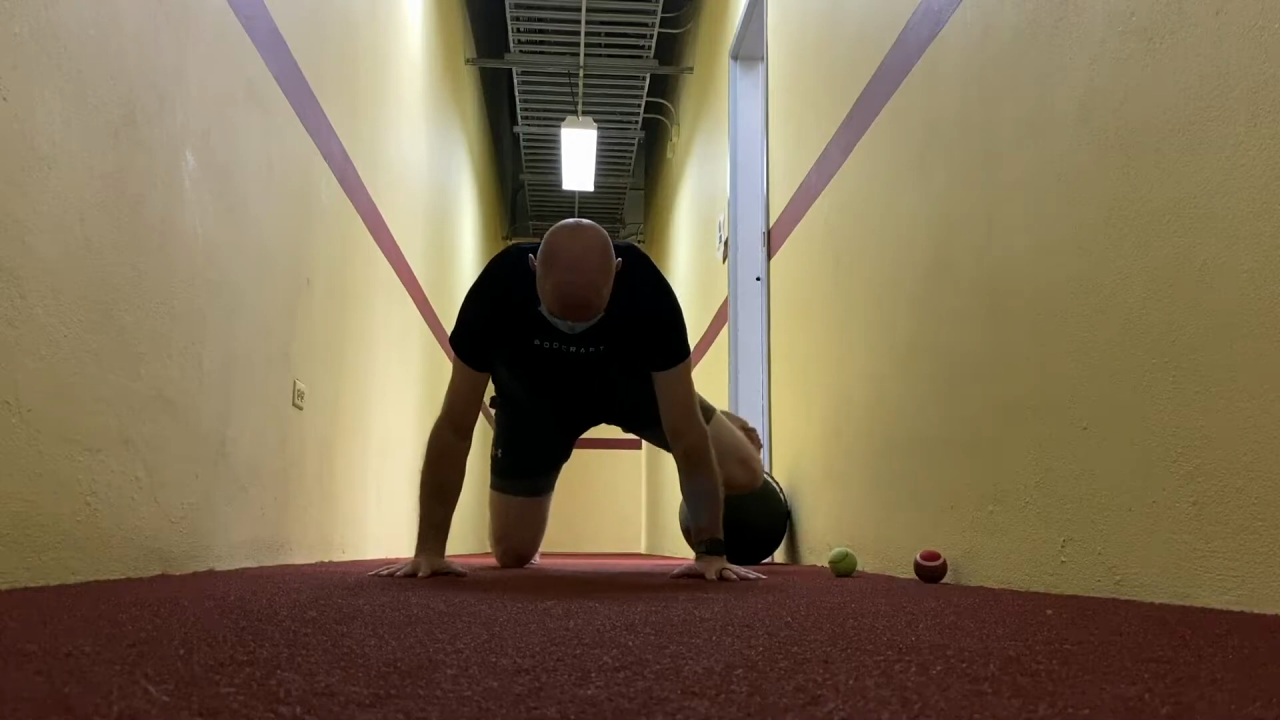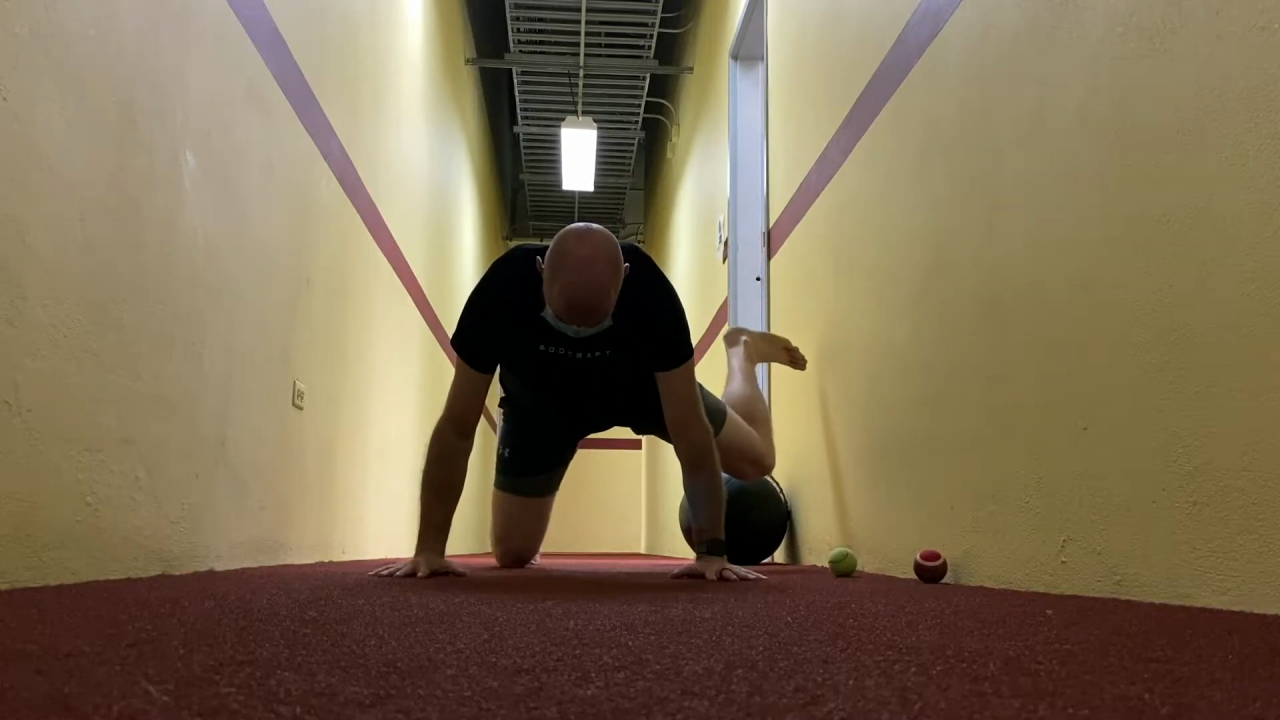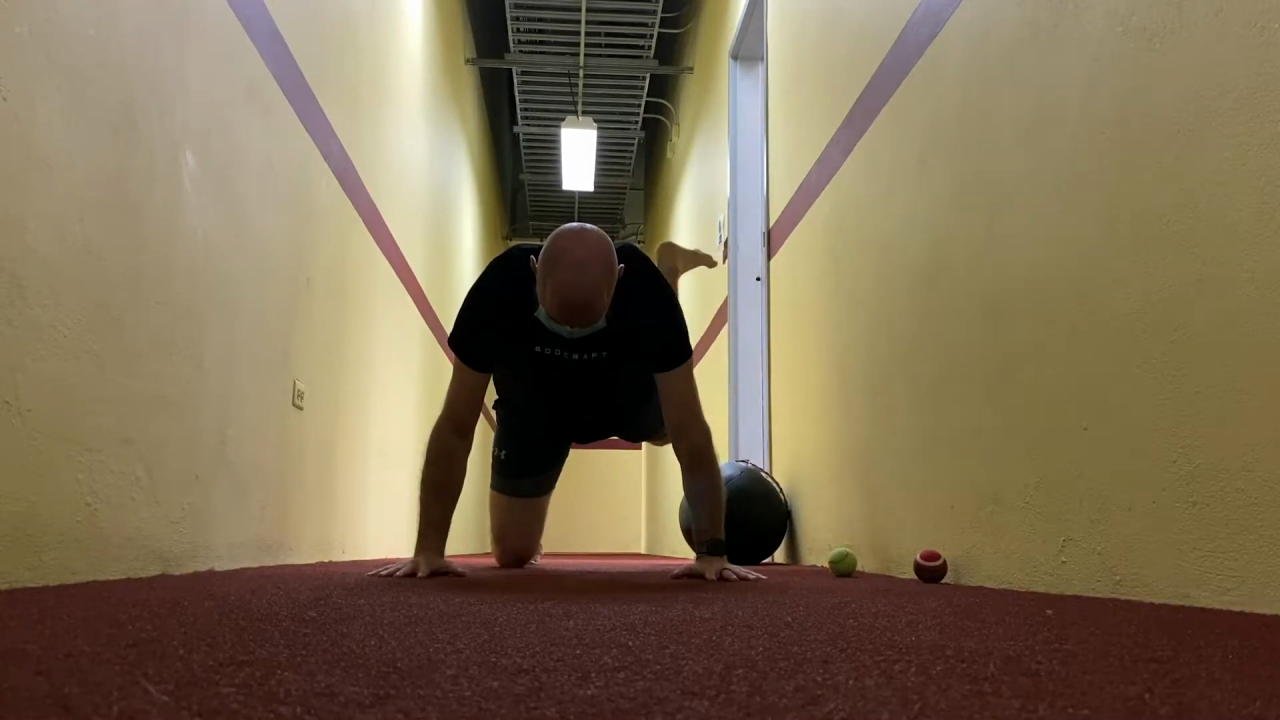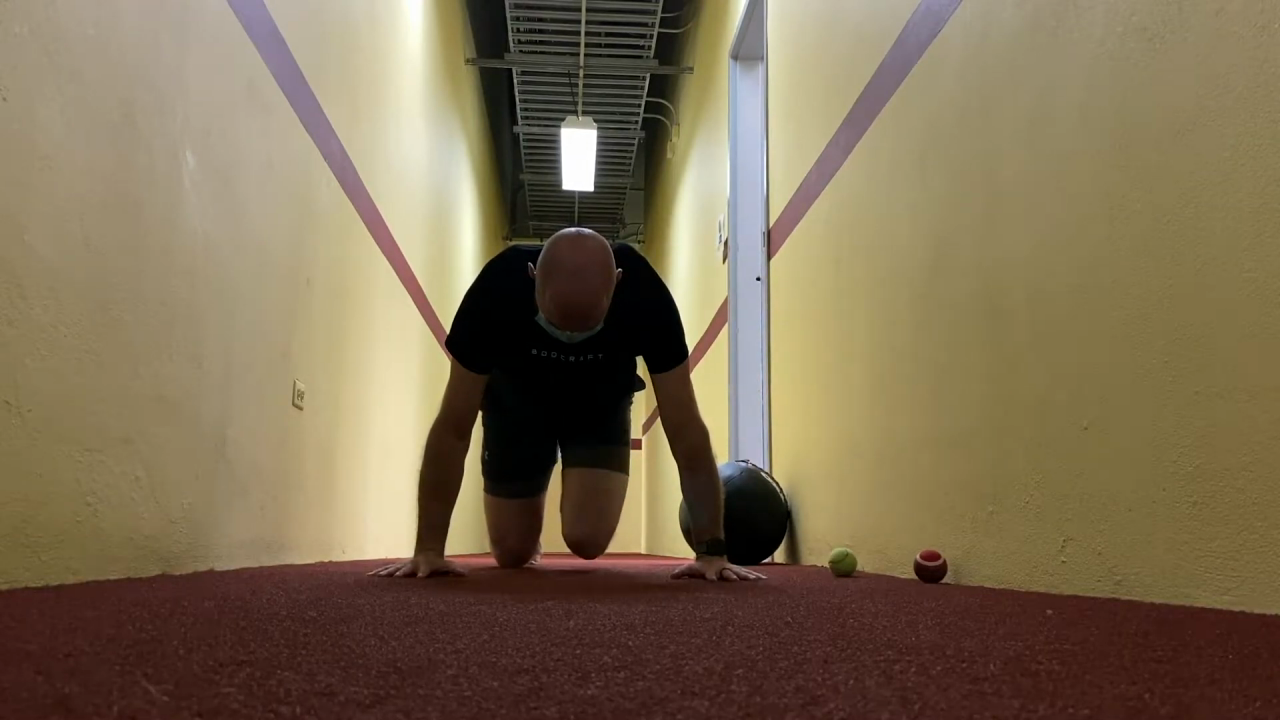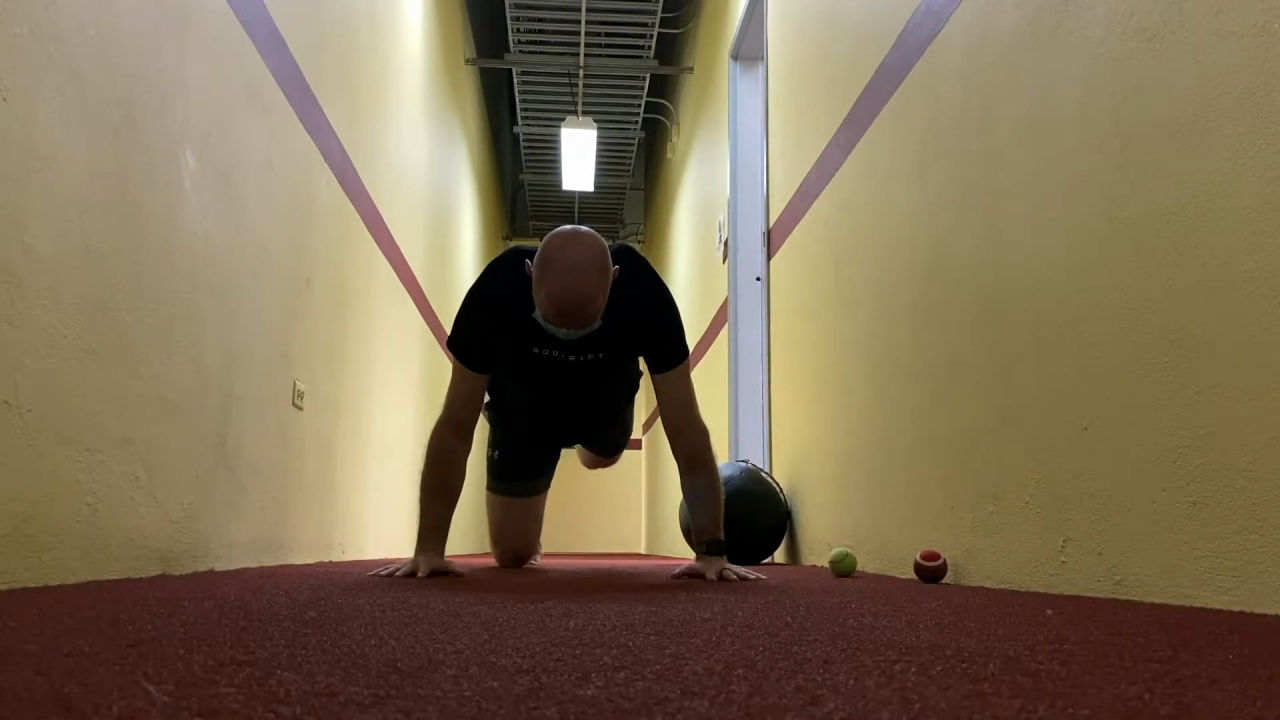
dt=0.7s
person 1, frame 1
left shoulder: (646, 288)
right shoulder: (499, 285)
left elbow: (686, 429)
right elbow: (455, 427)
left wrist: (710, 550)
right wrist: (429, 550)
left hip: (630, 383)
right hip: (533, 398)
left knee: (746, 474)
right knee: (512, 552)
left ankle: (722, 424)
person 1, frame 2
left shoulder: (650, 290)
right shoulder: (504, 288)
left elbow: (690, 430)
right elbow: (457, 427)
left wrist: (711, 550)
right wrist: (430, 549)
left hip: (635, 385)
right hip: (540, 402)
left knee: (755, 460)
right knee: (512, 554)
left ankle: (740, 351)
person 1, frame 3
left shoulder: (646, 289)
right shoulder: (500, 287)
left elbow: (688, 428)
right elbow: (456, 428)
left wrist: (711, 550)
right wrist: (429, 549)
left hip: (623, 396)
right hip: (532, 408)
left knee: (662, 430)
right knee: (512, 555)
person 1, frame 4
left shoulder: (644, 292)
right shoulder: (497, 288)
left elbow: (684, 428)
right elbow: (453, 427)
left wrist: (710, 550)
right wrist: (428, 549)
left hip: (601, 404)
right hip: (518, 405)
left knee: (587, 541)
right knee: (512, 555)
right ankle: (529, 506)
person 1, frame 5
left shoulder: (643, 291)
right shoulder: (496, 289)
left elbow: (685, 429)
right elbow: (455, 429)
left wrist: (711, 551)
right wrist: (429, 550)
left hip: (605, 403)
right hip: (523, 411)
left knee: (598, 460)
right knee: (512, 555)
